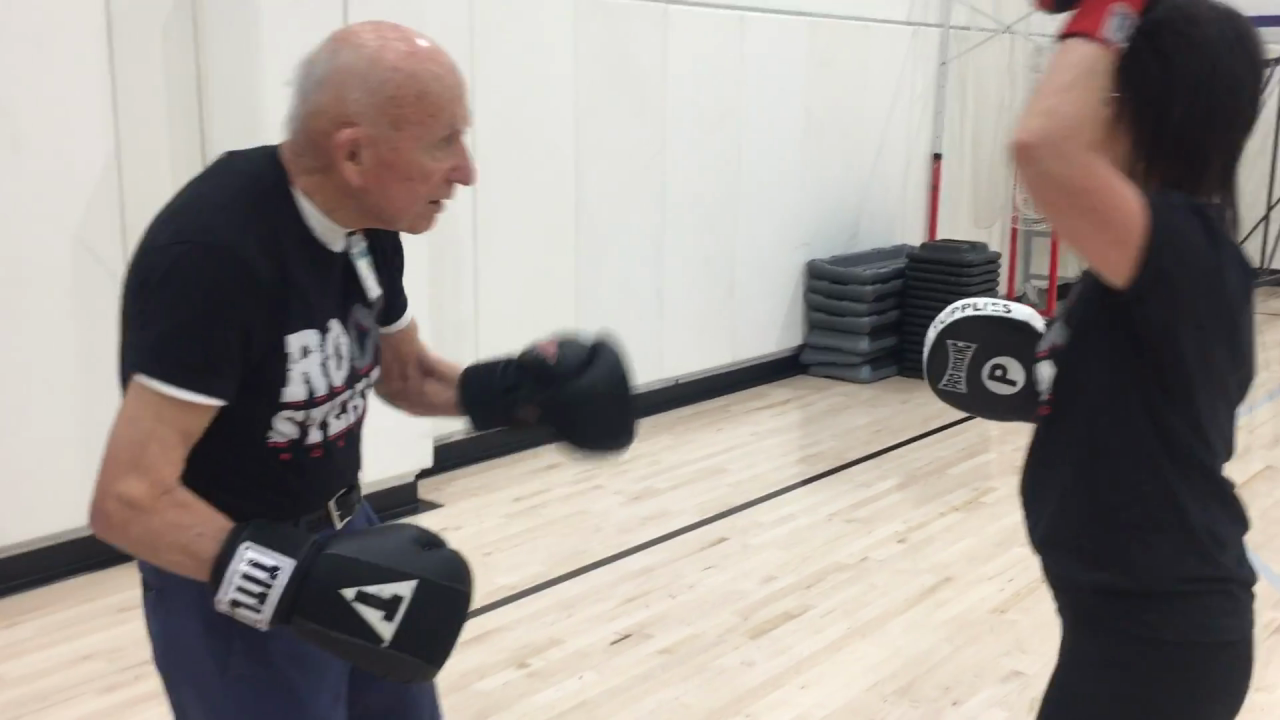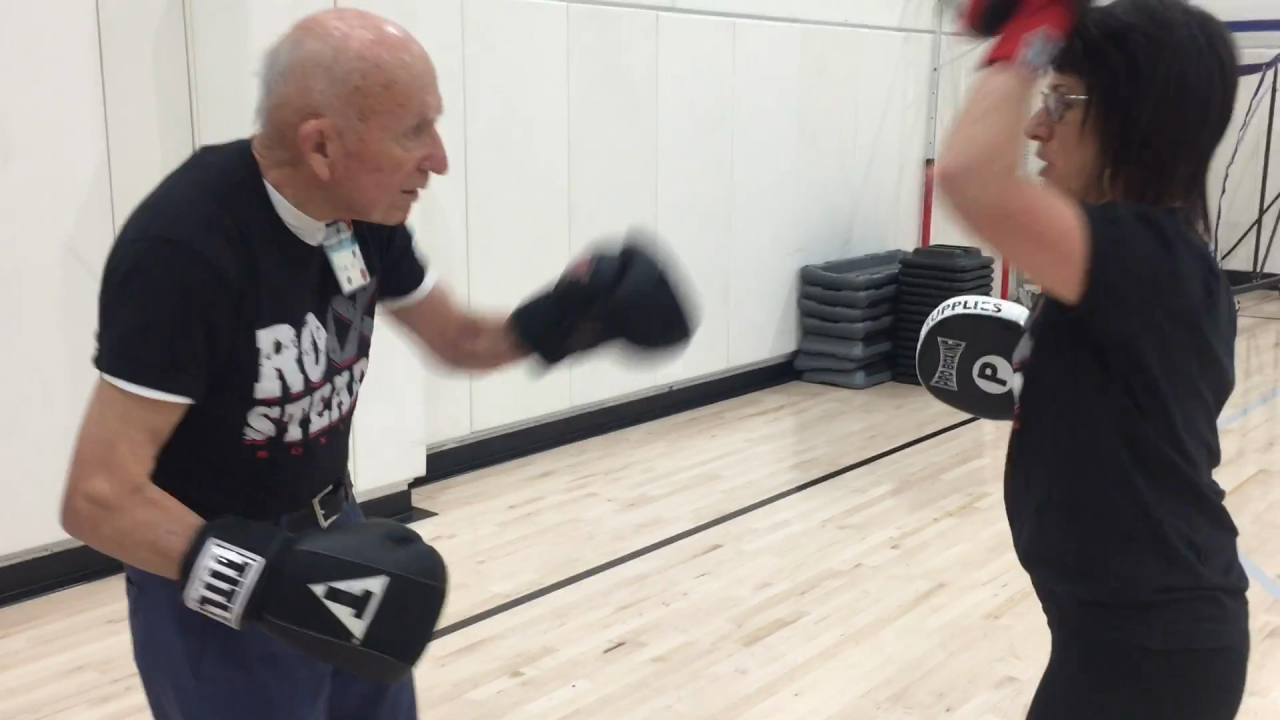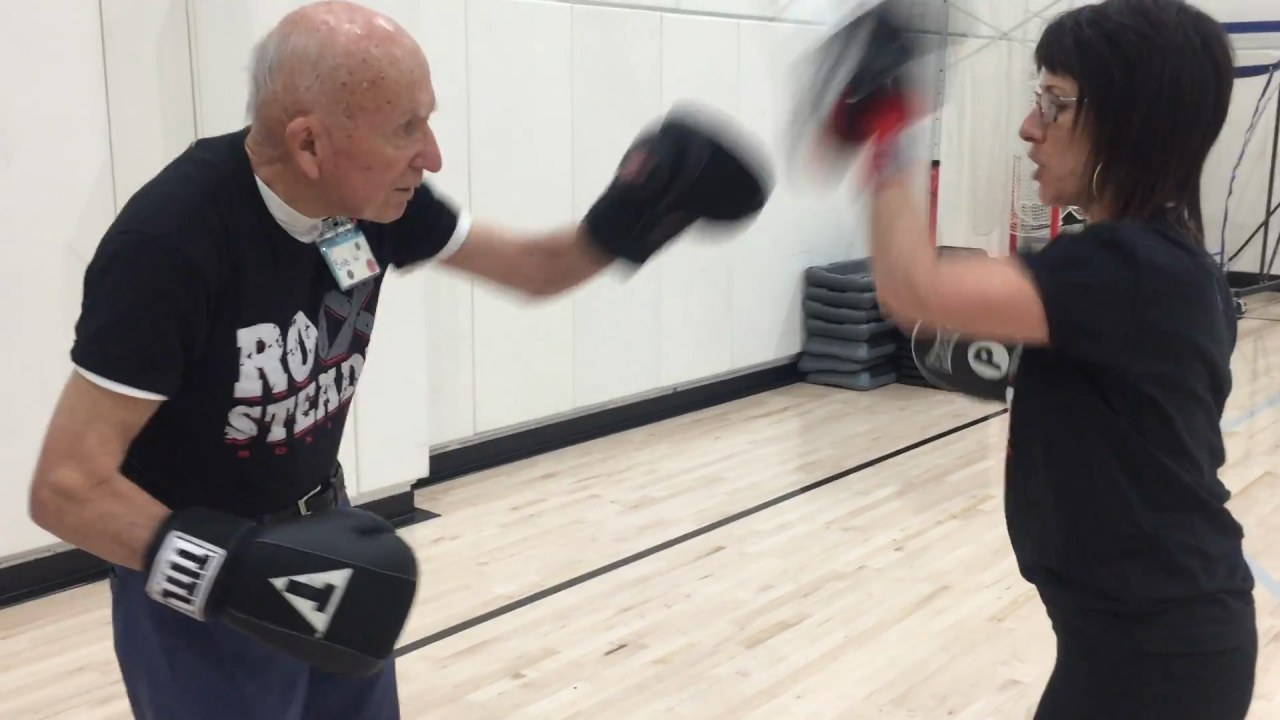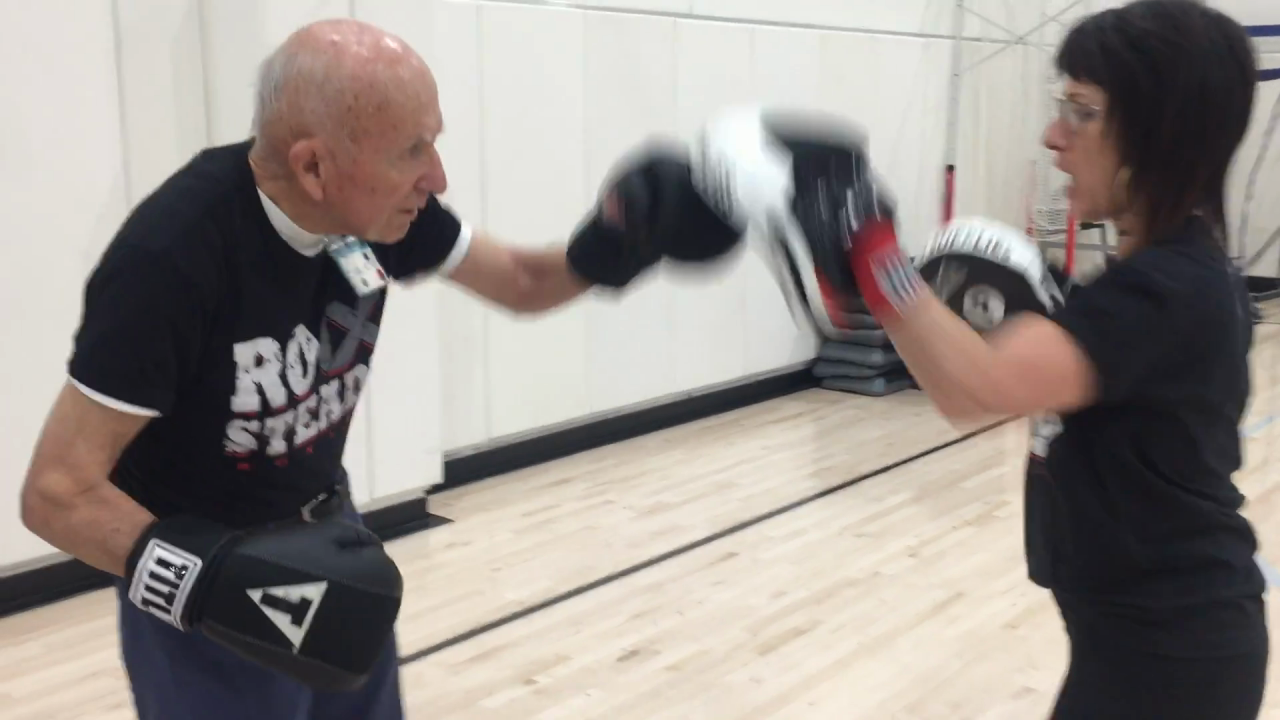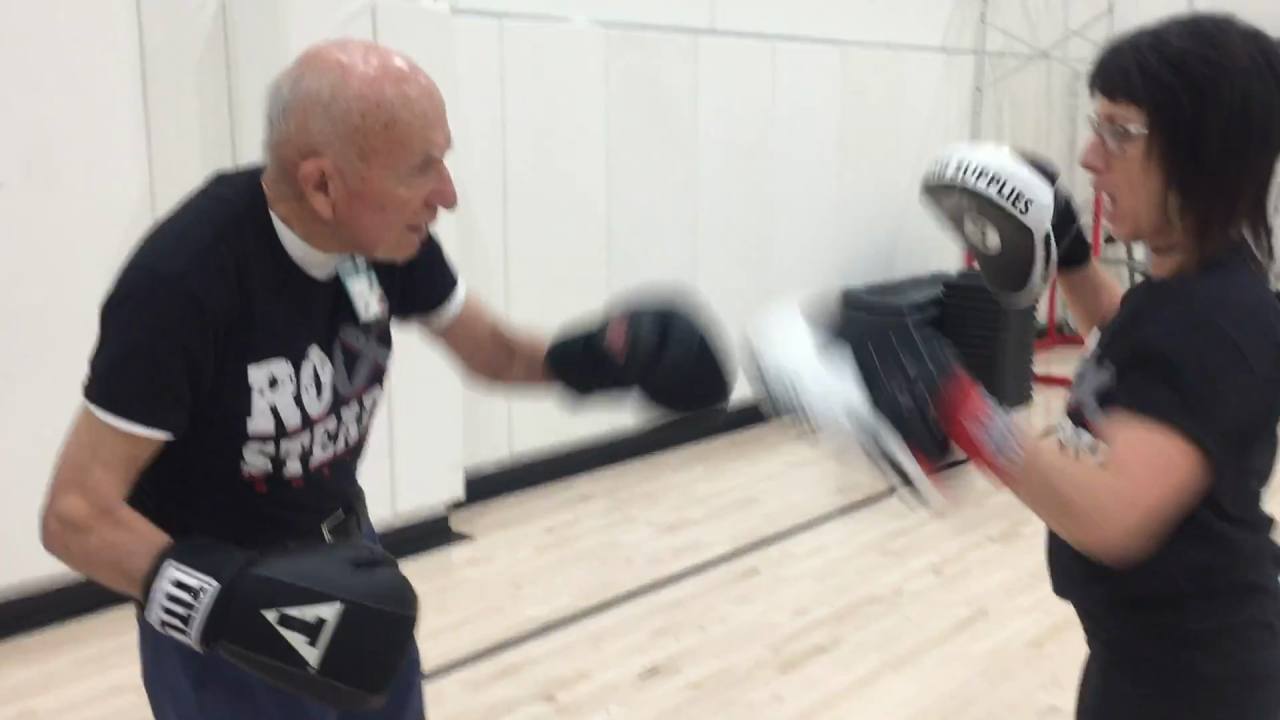
dt=0.1s
person 1, frame 1
left shoulder: (1185, 250)
right shoulder: (1184, 257)
left elbow: (1041, 144)
right wrist: (1046, 384)
left hip: (1158, 635)
right hip: (1147, 617)
person 1, frame 2
left shoulder: (1143, 258)
right shoulder: (1160, 263)
left elbow: (968, 177)
right wrist: (1035, 383)
left hip: (1145, 645)
right hip: (1147, 623)
person 1, frame 3
left shoulder: (1130, 266)
right shoulder: (1163, 262)
left elbow: (920, 288)
left wrist: (887, 118)
right wrist: (1035, 336)
left hip: (1159, 653)
person 1, frame 4
left shoulder: (1163, 293)
right shoulder: (1182, 275)
left elbow: (974, 388)
left wrist: (870, 253)
right wrist: (1042, 327)
left hip: (1168, 657)
right hip: (1161, 635)
person 1, frame 5
left shoulder: (1221, 323)
right shoulder: (1184, 286)
left elbow: (1108, 514)
right elbow: (1129, 327)
left wrist: (957, 409)
right wrist: (1067, 252)
right hip: (1142, 656)
person 2, frame 1
left shoulder: (367, 219)
right shoulder: (216, 256)
left elbow: (403, 373)
right elbow: (125, 500)
left wrist: (516, 386)
right wrist: (299, 585)
left hip: (339, 540)
right hip: (232, 584)
person 2, frame 2
left shoulder: (359, 210)
right shoulder: (184, 253)
left elbow: (456, 338)
right elbow: (97, 499)
left wrist: (557, 320)
right wrist: (272, 580)
left hip: (331, 538)
right hip: (223, 588)
person 2, frame 3
left shoulder: (370, 194)
right shoulder: (168, 246)
left elbow: (528, 266)
right elbow: (67, 487)
left wrist: (630, 223)
right wrist: (241, 572)
left hip: (328, 542)
right hip: (206, 581)
person 2, frame 4
left shoulder: (370, 205)
right shoulder: (167, 261)
left elbow: (519, 280)
right elbow: (56, 494)
left wrist: (607, 249)
right wrist: (220, 580)
left hip: (323, 546)
right hip: (196, 588)
person 2, frame 5
left shoulder: (385, 237)
right shoulder: (184, 283)
left elbow: (486, 348)
right elbow: (75, 516)
left wrist: (589, 357)
right wrist: (244, 608)
left hip: (339, 569)
right hip: (226, 609)
